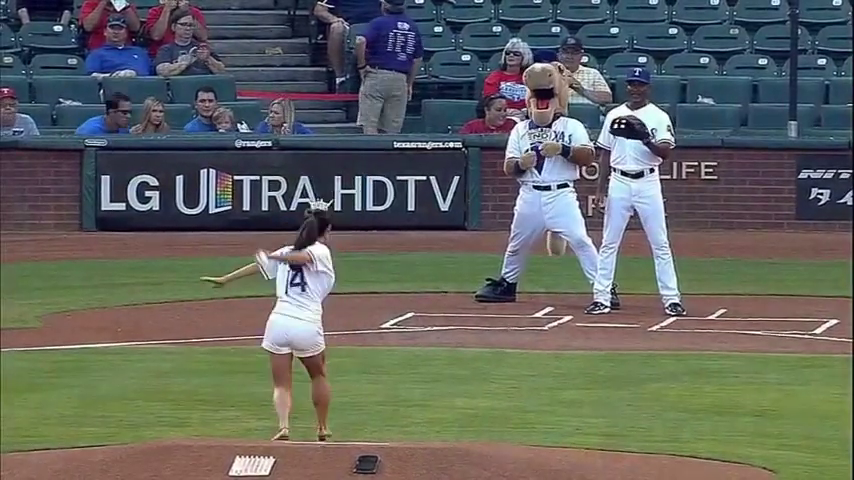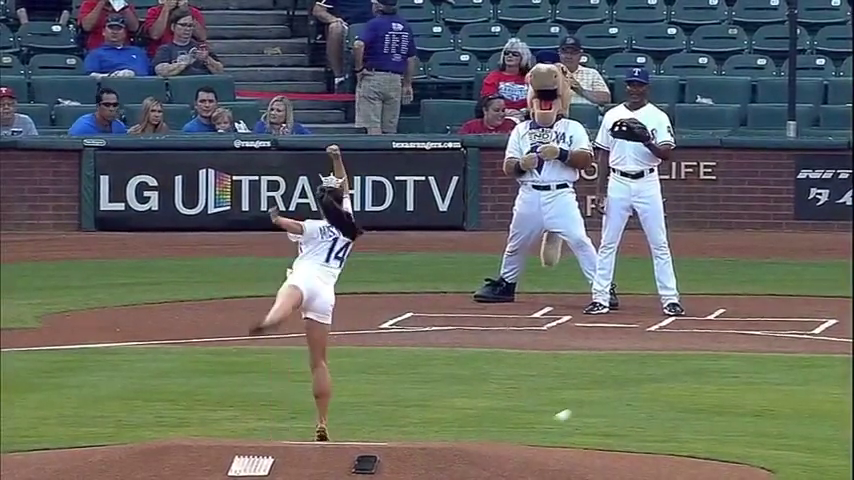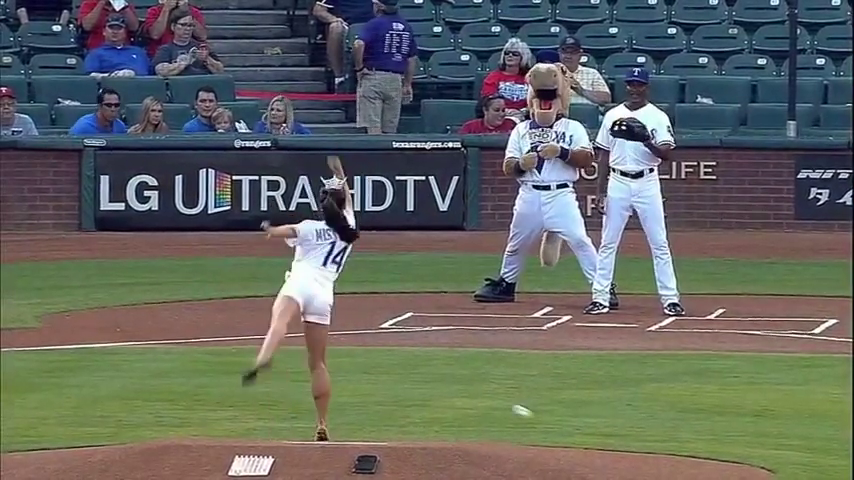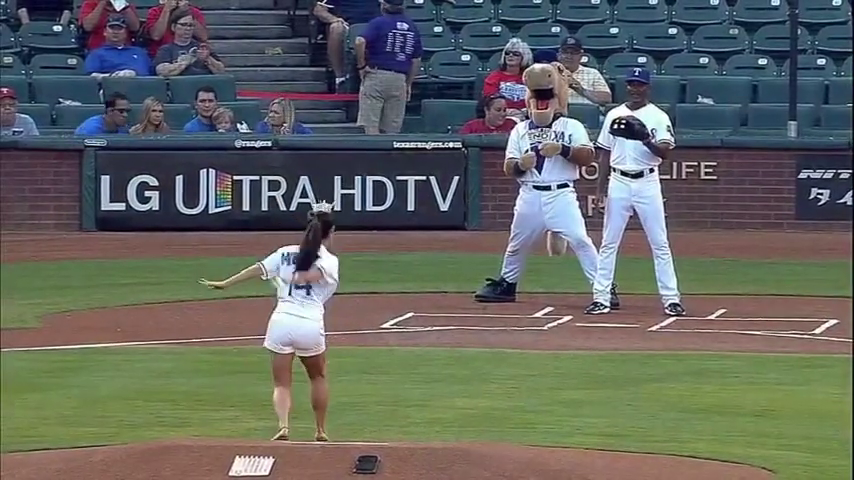
dt=0.4s
person 1, frame 1
left shoulder: (286, 252)
right shoulder: (322, 252)
left elbow: (257, 266)
right elbow: (300, 256)
left wrist: (224, 278)
right wrist: (276, 256)
left hip: (278, 323)
right hip: (307, 327)
left knee: (282, 385)
right knee: (319, 376)
left ankle: (283, 426)
right ankle: (323, 429)
person 1, frame 2
left shoulder: (315, 227)
right shoulder: (348, 225)
left elbow: (294, 226)
right elbow: (344, 186)
left wrist: (278, 219)
right wrist: (337, 158)
left hip: (302, 280)
right hip: (325, 294)
left knee: (284, 306)
right knee: (318, 362)
left ankle: (268, 321)
right ankle: (322, 425)
person 1, frame 3
left shoulder: (311, 227)
right shoulder: (347, 229)
left elbow: (289, 230)
right elbow: (347, 199)
left wrist: (271, 230)
right wrist: (339, 172)
left hip: (300, 284)
right hip: (323, 296)
right knee: (317, 364)
left ankle: (262, 360)
right ankle: (322, 425)
person 1, frame 4
left shoulder: (287, 252)
right shoulder: (329, 261)
left elbow: (258, 269)
right elbow: (313, 276)
left wrist: (225, 283)
left hip: (281, 322)
right hip: (311, 327)
left knee: (281, 384)
right knee: (318, 378)
left ankle: (283, 426)
right ankle: (321, 431)
person 2, frame 1
left shoulder: (659, 116)
right shoulder: (614, 115)
left elbow: (666, 152)
right elbow: (606, 154)
left wrist: (646, 140)
right wrist: (600, 188)
left hip: (647, 183)
right hip: (618, 183)
left knee: (660, 244)
right knee: (609, 243)
left ankle: (671, 298)
right ankle: (601, 298)
person 2, frame 2
left shoulder: (658, 117)
right shoulder: (612, 115)
left elbow: (667, 154)
right elbow: (604, 154)
left wrist: (648, 143)
right wrist: (600, 189)
left hip: (647, 184)
right hip: (618, 184)
left knee: (659, 244)
right knee: (608, 243)
left ankle: (670, 299)
right ankle: (600, 298)
person 2, frame 3
left shoulder: (658, 117)
right shoulder: (612, 115)
left elbow: (667, 154)
right elbow: (604, 154)
left wrist: (649, 142)
right wrist: (600, 189)
left hip: (647, 184)
right hip: (618, 184)
left knee: (659, 243)
right knee: (608, 243)
left ankle: (670, 298)
right ankle: (600, 298)
person 2, frame 4
left shoulder: (659, 117)
right shoulder: (614, 115)
left elbow: (665, 152)
right elbow: (605, 154)
left wrist: (646, 140)
right wrist: (600, 188)
left hip: (647, 183)
right hip: (618, 183)
left knee: (660, 243)
right knee: (608, 243)
left ankle: (671, 298)
right ankle: (600, 298)
person 3, frame 1
left shoulder: (572, 126)
right shoulder: (520, 129)
left elbow: (588, 156)
right elbow: (508, 167)
left wrist: (563, 149)
right wrist: (520, 164)
left hip: (561, 195)
right hip: (529, 196)
left knee: (579, 240)
right knee: (517, 243)
left ankle: (605, 289)
right ankle: (506, 285)
person 3, frame 2
left shoulder: (572, 127)
right shoulder: (521, 129)
left elbow: (586, 160)
right elbow: (508, 167)
left wrist: (560, 153)
right wrist: (521, 165)
left hip: (560, 195)
right hip: (529, 196)
left knee: (579, 240)
right knee: (517, 243)
left ankle: (604, 289)
right ankle: (504, 285)
person 3, frame 3
left shoulder: (572, 127)
right shoulder: (521, 129)
left elbow: (587, 158)
right elbow: (508, 166)
left wrist: (561, 152)
right wrist: (521, 164)
left hip: (560, 195)
right hip: (529, 196)
left knee: (579, 240)
right knee: (516, 244)
left ankle: (604, 290)
right ankle: (504, 285)
person 3, frame 4
left shoulder: (571, 126)
right shoulder: (520, 129)
left elbow: (588, 157)
right elbow: (508, 168)
left wrist: (562, 149)
right wrist: (520, 164)
left hip: (560, 195)
right hip: (529, 196)
left knee: (579, 240)
right knee: (517, 244)
right ankle: (505, 285)
person 4, frame 1
left shoulder: (379, 22)
right shoulder: (413, 27)
left elbow: (360, 41)
right elbow: (417, 59)
left wrist: (361, 65)
right wrist: (409, 84)
left hip: (377, 76)
right hip: (400, 80)
left knee: (369, 125)
right knee: (393, 129)
person 4, frame 2
left shoulder: (375, 24)
right shoulder: (405, 26)
left elbow: (358, 45)
right elbow: (411, 58)
left wrist: (359, 68)
right wrist: (407, 84)
left hip: (373, 78)
right hip: (395, 80)
left knee: (373, 127)
right knee: (389, 130)
person 4, frame 3
left shoulder: (375, 24)
right shoulder: (406, 26)
left elbow: (359, 45)
right elbow: (412, 58)
left wrist: (359, 67)
right wrist: (407, 84)
left hip: (373, 78)
right hip: (395, 80)
left knee: (373, 126)
right knee: (390, 130)
person 4, frame 4
left shoulder: (379, 22)
right shoulder: (412, 27)
left elbow: (360, 42)
right elbow: (416, 59)
left wrist: (361, 65)
right wrist: (408, 84)
left hip: (376, 76)
right hip: (399, 80)
left knee: (371, 125)
right knee: (392, 129)
